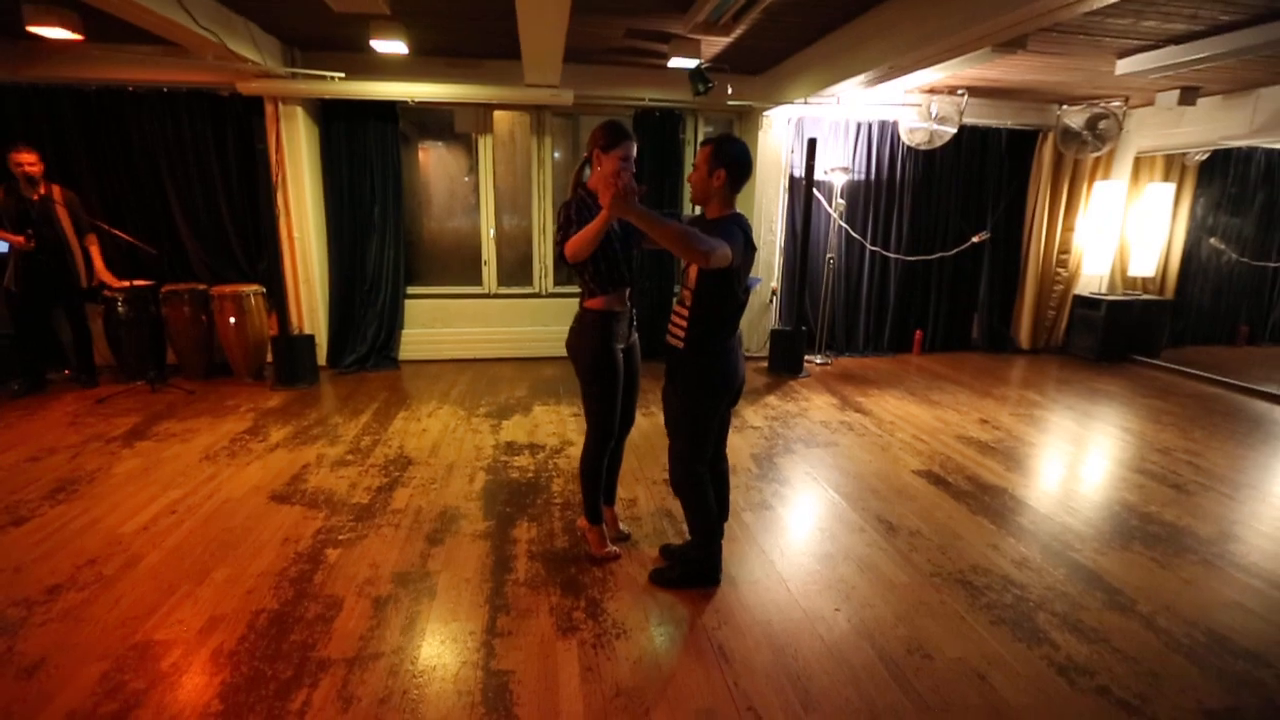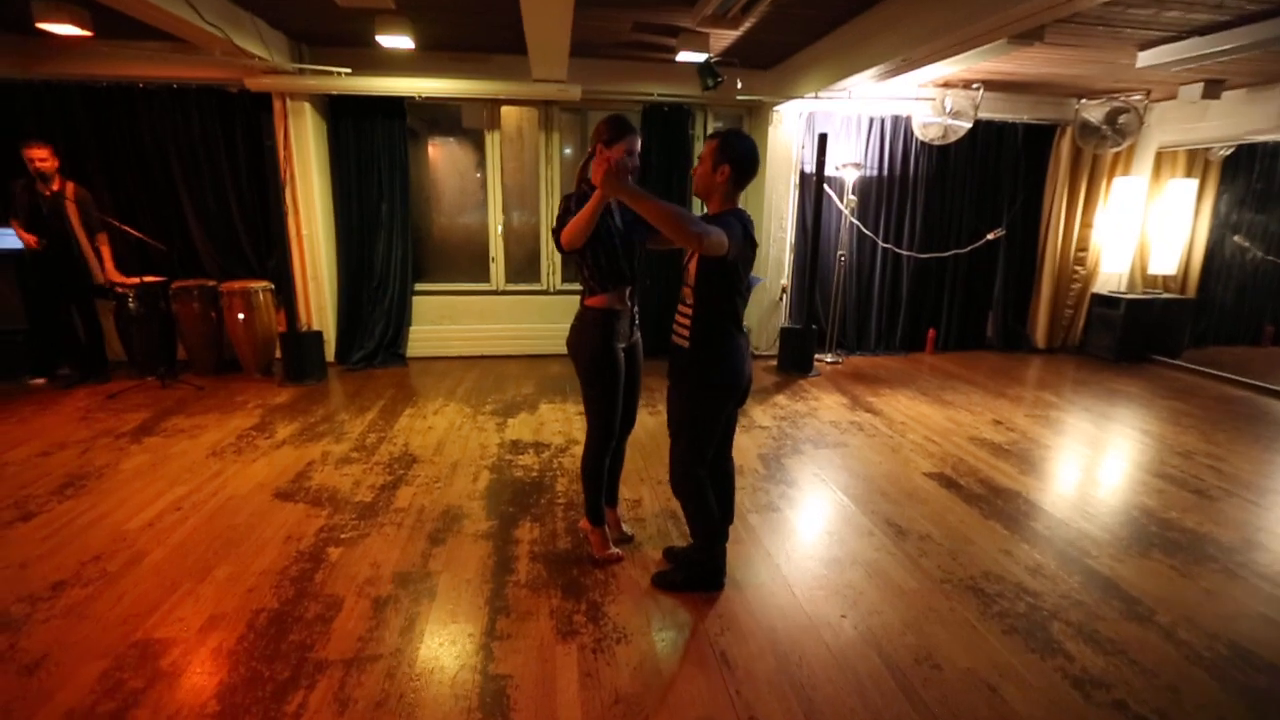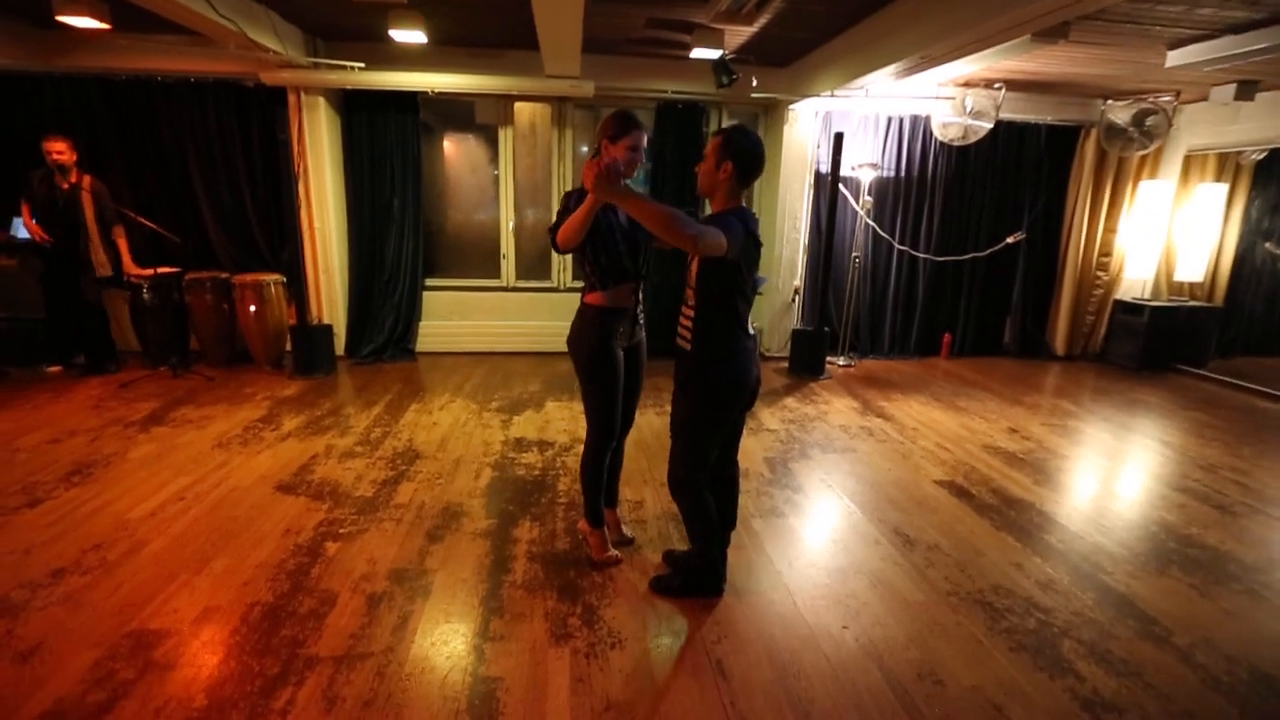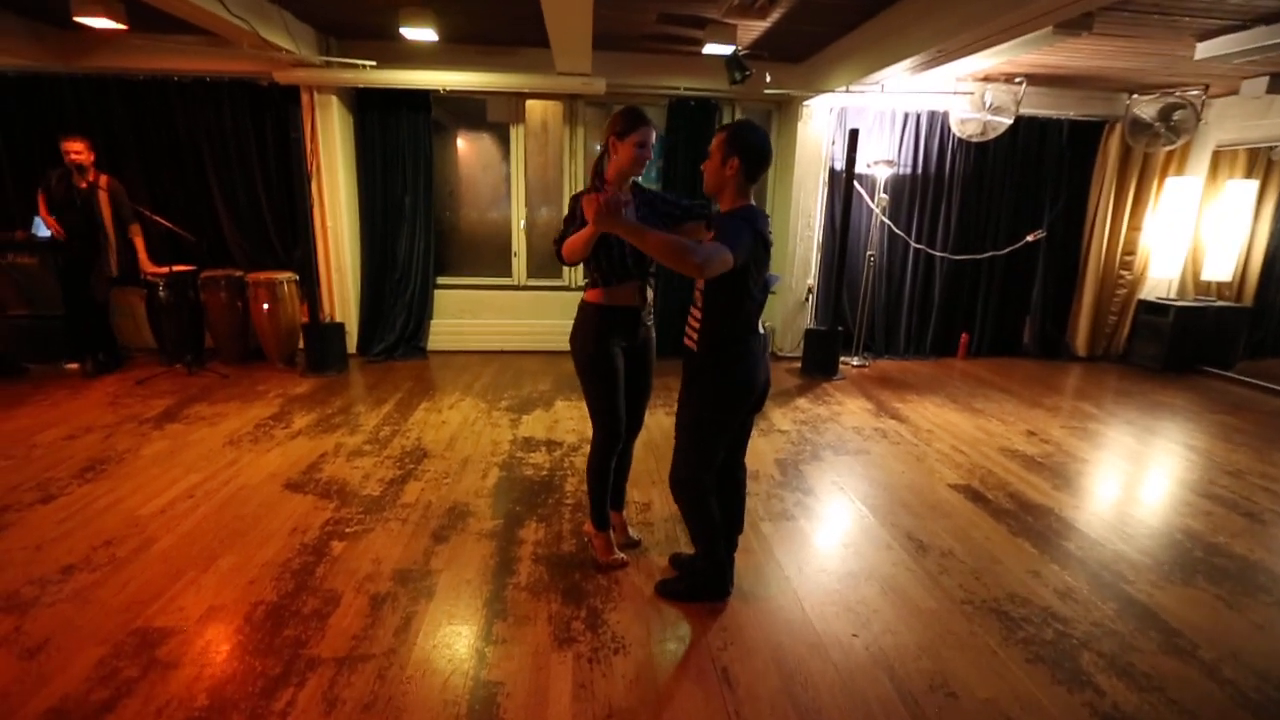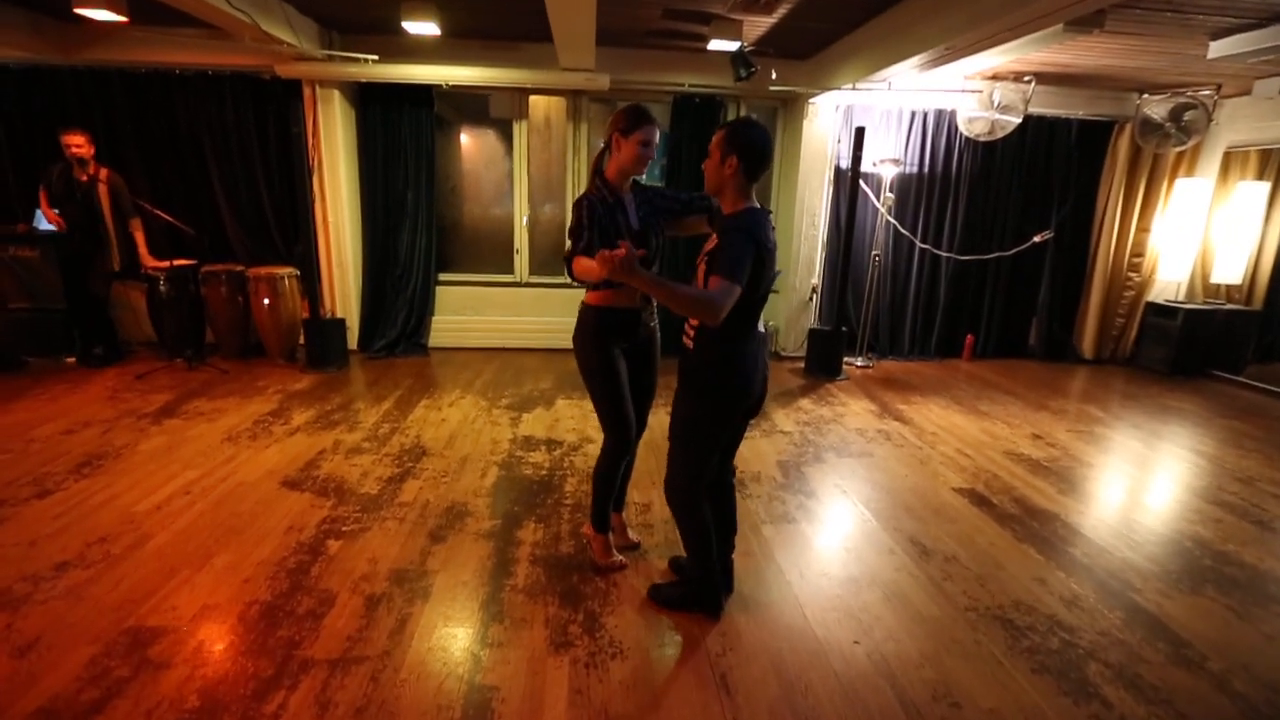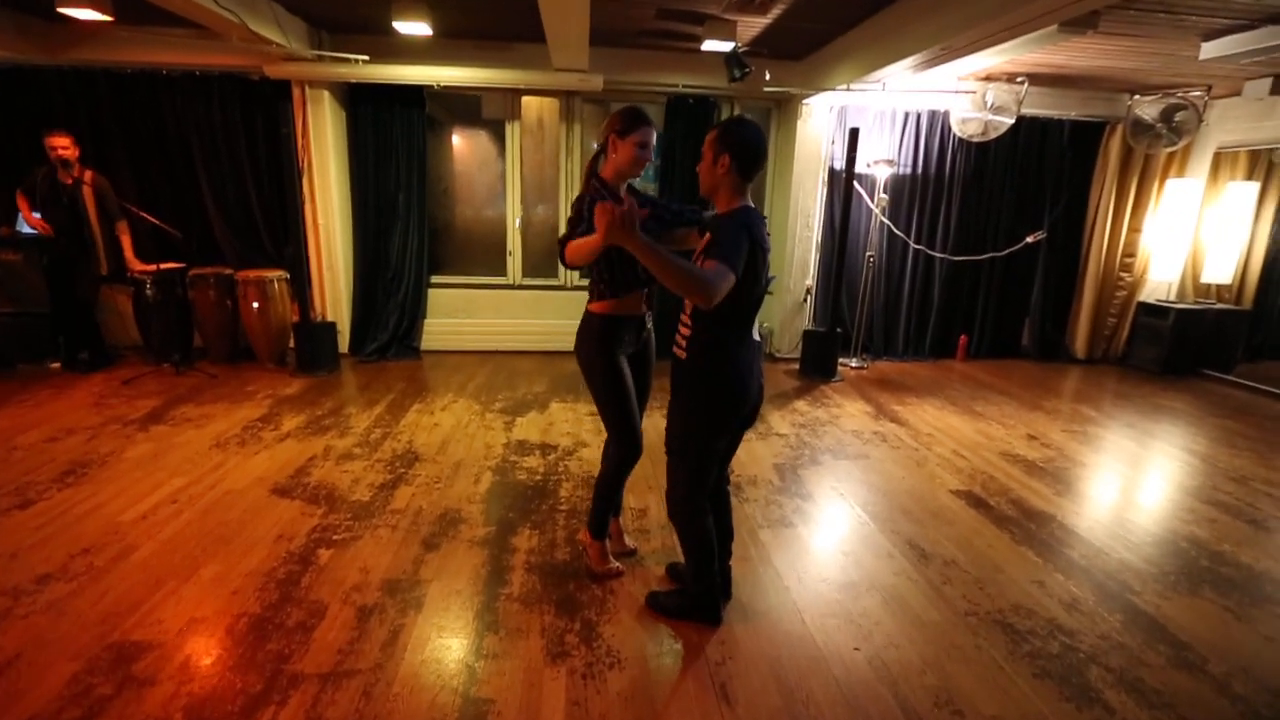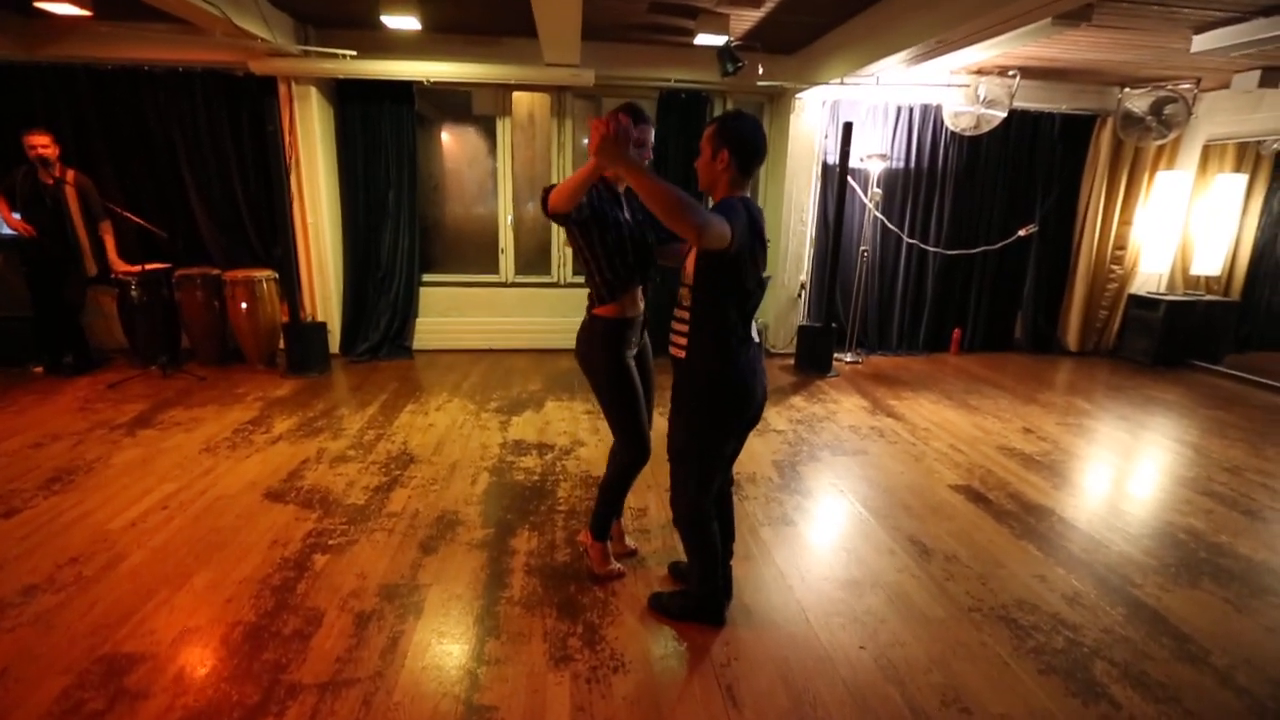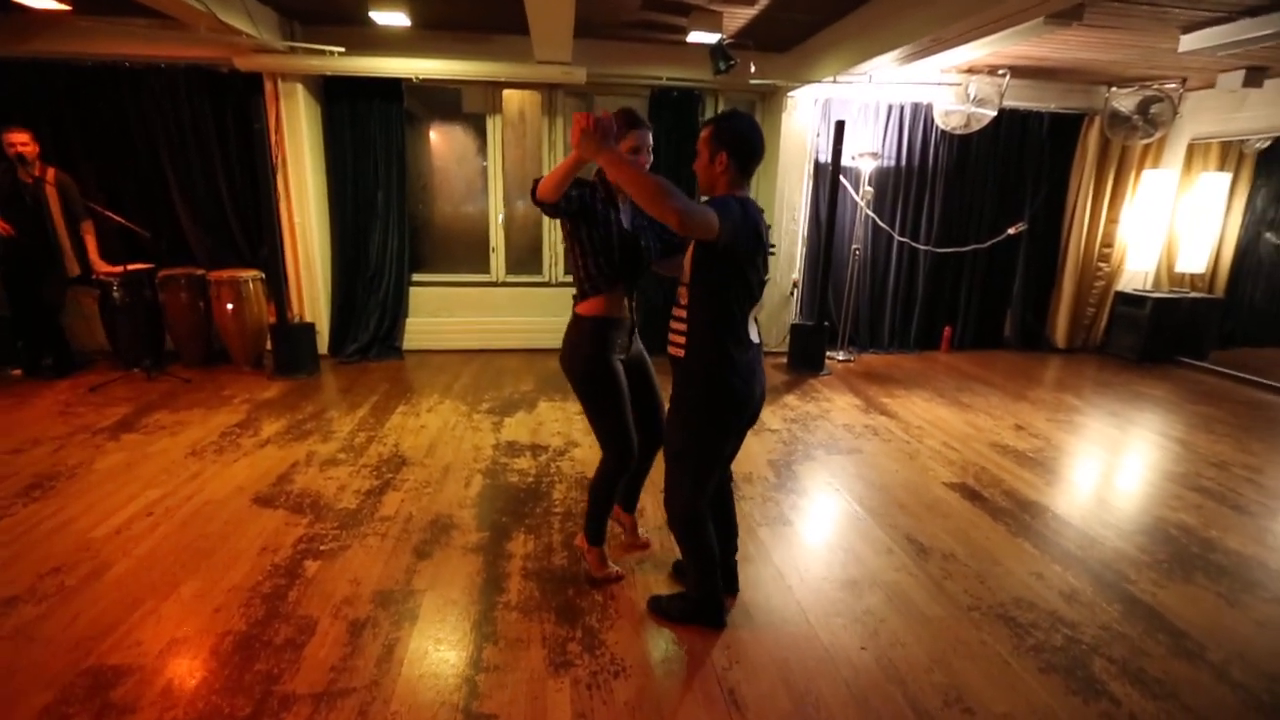
dt=0.3s
person 1, frame 1
left shoulder: (731, 232)
right shoulder: (708, 223)
left elbow: (703, 253)
right elbow: (678, 237)
left wrist: (632, 212)
left hip: (702, 369)
right hip: (712, 365)
left knee: (688, 470)
right knee: (710, 460)
left ankle: (703, 563)
right ankle: (705, 547)
person 1, frame 2
left shoulder: (732, 228)
right shoulder: (719, 223)
left elbow: (694, 235)
right elbow: (683, 233)
left wrist: (624, 192)
left hip: (706, 370)
right hip: (721, 364)
left knee: (688, 472)
right knee: (714, 463)
left ankle: (706, 568)
right ankle: (710, 551)
person 1, frame 3
left shoulder: (733, 227)
right shoulder: (730, 223)
left elbow: (688, 235)
right elbow: (689, 235)
left wrist: (617, 194)
right wrist: (620, 199)
left hip: (713, 372)
right hip: (730, 366)
left knee: (687, 475)
right knee: (720, 467)
left ankle: (706, 573)
right ankle: (712, 557)
person 1, frame 4
left shoulder: (740, 227)
right shoulder: (744, 221)
left elbow: (699, 262)
right elbow: (700, 250)
left wrist: (621, 224)
left hip: (721, 374)
right hip: (743, 369)
left knee: (689, 477)
right knee: (726, 469)
left ankle: (712, 575)
right ankle: (719, 562)
person 1, frame 5
left shoulder: (740, 233)
right shoulder: (751, 221)
left elbow: (712, 308)
left wrist: (637, 276)
left hip: (717, 376)
right hip: (741, 371)
left knee: (685, 486)
right knee: (716, 473)
left ankle: (705, 587)
right ankle: (717, 568)
person 1, frame 6
left shoulder: (734, 229)
right shoulder: (743, 223)
left elbow: (705, 292)
right elbow: (705, 276)
left wrist: (630, 241)
left hip: (711, 383)
right hip: (734, 378)
left knee: (687, 496)
right knee: (711, 483)
left ankle: (703, 597)
right ankle: (714, 575)
person 1, frame 7
left shoulder: (735, 214)
right shoulder: (740, 215)
left elbow: (697, 228)
right elbow: (696, 240)
left wrist: (621, 164)
left hip: (714, 385)
right hip: (734, 378)
left knee: (691, 497)
right knee: (713, 483)
left ankle: (707, 598)
right ankle: (715, 573)
person 1, frame 8
left shoulder: (731, 214)
right shoulder: (741, 217)
left elbow: (679, 213)
right elbow: (692, 245)
left wrist: (602, 155)
left hip: (712, 384)
right hip: (734, 377)
left knee: (685, 497)
right knee: (712, 481)
left ankle: (706, 600)
right ankle: (720, 572)
person 2, frame 1
right shoulder: (576, 208)
right elbow: (571, 253)
right wrist: (608, 212)
left hip: (626, 326)
right hip: (597, 331)
left knee: (622, 425)
right knee: (602, 430)
left ankle: (606, 508)
right ankle: (592, 522)
person 2, frame 2
left shoulder: (626, 206)
right shoulder: (580, 201)
right elbow: (566, 241)
right wrist: (600, 194)
left hip: (629, 325)
right hip: (598, 329)
left knee: (623, 427)
right knee: (603, 431)
left ankle: (608, 510)
right ankle: (594, 523)
person 2, frame 3
right shoulder: (582, 200)
right elbow: (562, 242)
right wrist: (596, 196)
left hip: (633, 324)
right hip: (598, 327)
left knee: (622, 427)
right knee: (602, 431)
left ankle: (608, 511)
right ankle: (593, 525)
person 2, frame 4
left shoulder: (649, 200)
right shoulder: (588, 199)
left elbow: (701, 219)
right elbow: (565, 252)
right wrist: (593, 228)
left hip: (640, 324)
right hip: (599, 325)
left knee: (631, 428)
right knee: (609, 432)
left ankle: (615, 512)
right ankle: (599, 527)
person 2, frame 5
left shoulder: (648, 198)
right shoulder: (591, 203)
left elbow: (703, 208)
right elbow: (577, 264)
right wrist: (604, 269)
left hip: (644, 325)
right hip: (601, 328)
left knee: (635, 430)
right knee: (620, 434)
left ankle: (615, 513)
right ankle: (598, 529)
person 2, frame 6
left shoulder: (638, 200)
right shoulder: (592, 202)
left elbow: (689, 224)
right elbow: (569, 253)
right wrist: (604, 236)
left hip: (640, 329)
right hip: (604, 335)
left knee: (625, 436)
right knee: (629, 443)
left ankle: (612, 520)
right ankle: (595, 534)
person 2, frame 7
left shoulder: (630, 199)
right shoulder: (591, 198)
left elbow: (674, 245)
right elbow: (554, 204)
right wrist: (598, 164)
left hip: (635, 330)
right hip: (606, 338)
left knee: (634, 436)
right knee: (636, 446)
left ankle: (613, 520)
right ankle: (596, 535)
person 2, frame 8
left shoulder: (642, 209)
right shoulder: (585, 198)
left elbow: (683, 250)
right elbow: (543, 196)
right wrist: (579, 154)
left hip: (627, 336)
right hip: (592, 340)
left knee: (654, 432)
right knee: (620, 448)
left ankle: (624, 509)
right ankle: (591, 541)
person 3, frame 1
left shoulder: (62, 196)
left elbow: (86, 231)
left wrist: (98, 265)
left hip: (66, 268)
right hip: (30, 270)
left knee: (78, 322)
right knee: (30, 324)
left ankle: (86, 372)
right ankle: (31, 377)
person 3, frame 2
left shoulder: (75, 193)
right shoulder: (22, 191)
left elbow: (97, 230)
right elbow: (16, 218)
left wrist: (108, 266)
right wrist: (22, 233)
left hip: (78, 265)
right hip: (44, 267)
left knee: (88, 318)
right knee: (56, 320)
left ankle: (98, 367)
right ankle: (80, 366)
person 3, frame 3
left shoulder: (91, 186)
right shoulder: (39, 181)
left elbow: (113, 223)
right elbow: (26, 202)
left wrist: (126, 258)
right wrist: (28, 223)
left hip: (87, 257)
right hip: (56, 257)
left knee: (90, 304)
right knee: (64, 310)
left ankle: (106, 356)
right ankle: (92, 357)
person 3, frame 4
left shoulder: (108, 185)
right shoulder: (57, 179)
left elbow: (130, 221)
right elbow: (42, 192)
left wrist: (142, 257)
right wrist: (45, 216)
left hip: (100, 254)
right hip: (70, 254)
left knee: (95, 302)
right knee: (74, 307)
left ankle: (107, 356)
right ankle: (85, 355)
person 3, frame 5
left shoulder: (108, 179)
right shoulder: (59, 174)
left elbow: (131, 215)
right elbow: (44, 188)
left wrist: (143, 251)
right wrist: (47, 210)
left hip: (101, 249)
right hip: (71, 248)
left knee: (95, 298)
right knee: (76, 301)
left ankle: (109, 350)
right ankle: (88, 348)
person 3, frame 6
left shoulder: (94, 181)
right shoulder: (42, 178)
left elbow: (117, 218)
right elbow: (21, 194)
left wrist: (128, 255)
right wrist: (28, 216)
left hip: (87, 254)
right hip: (56, 255)
left knee: (82, 304)
right knee: (61, 308)
left ankle: (96, 355)
right ankle: (72, 354)
person 3, frame 7
left shoulder: (76, 181)
right shoulder: (22, 178)
left elbow: (101, 218)
left wrist: (112, 256)
left hip: (73, 257)
right hip: (38, 258)
left knee: (68, 308)
right knee: (44, 312)
left ankle: (81, 359)
right ankle: (53, 359)
person 3, frame 8
left shoulder: (56, 180)
left elbow: (82, 218)
left wrist: (93, 257)
left hip: (53, 259)
left knee: (47, 310)
right knee: (23, 315)
left ankle: (62, 362)
right ankle: (33, 361)
